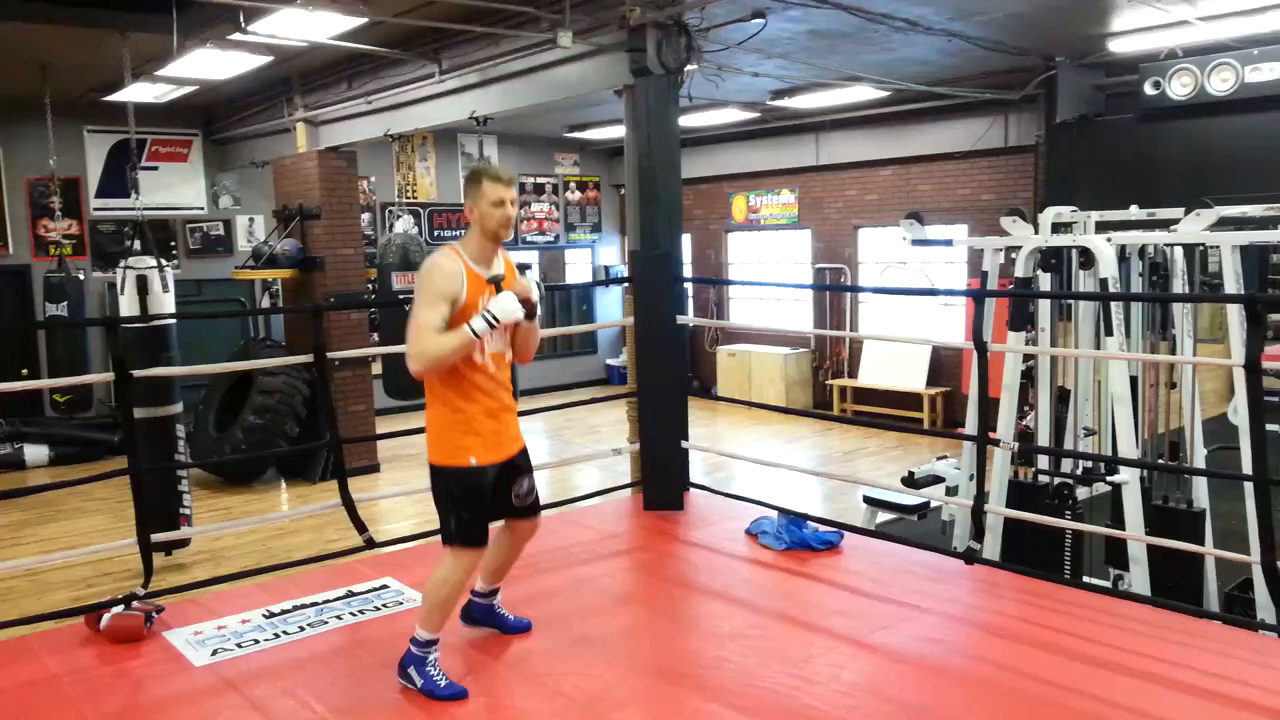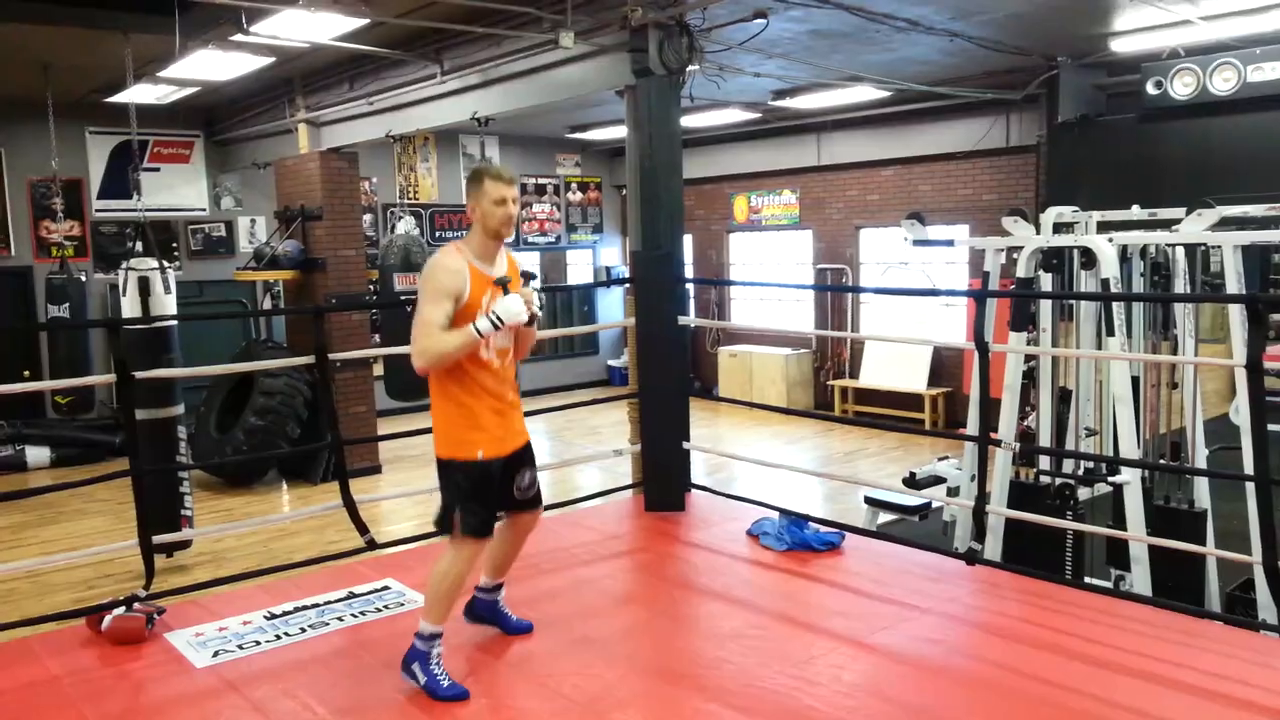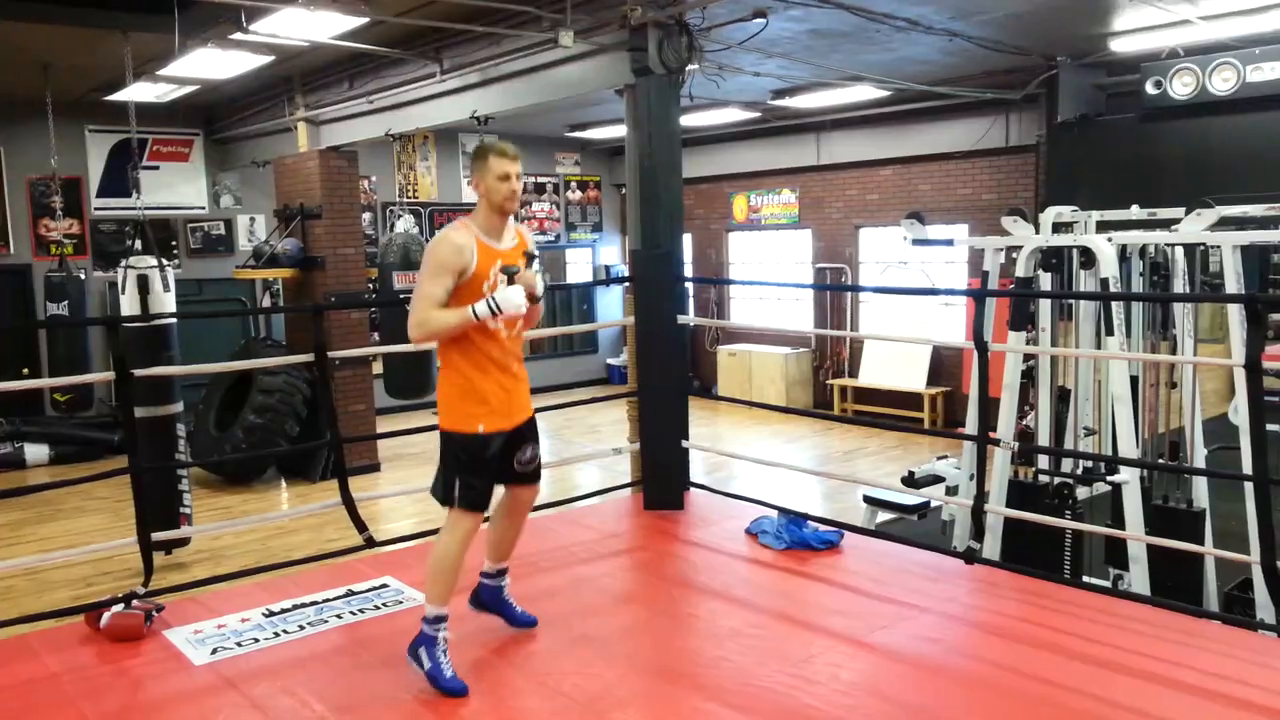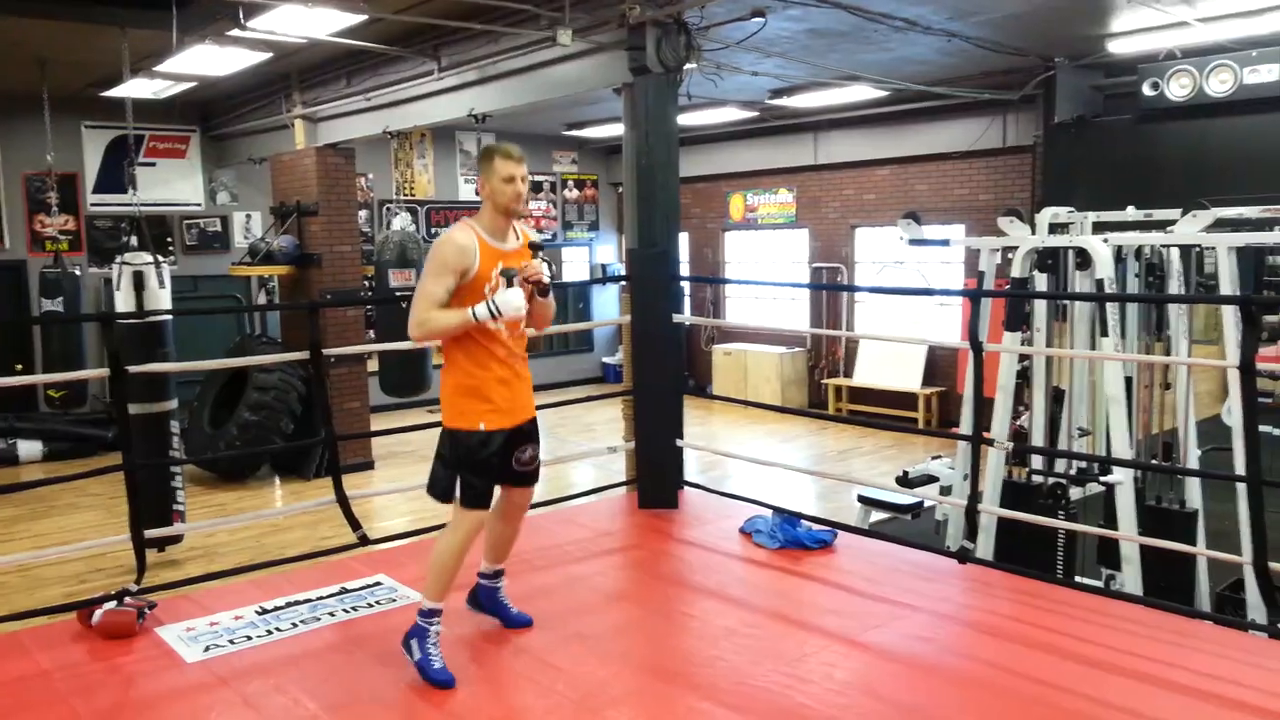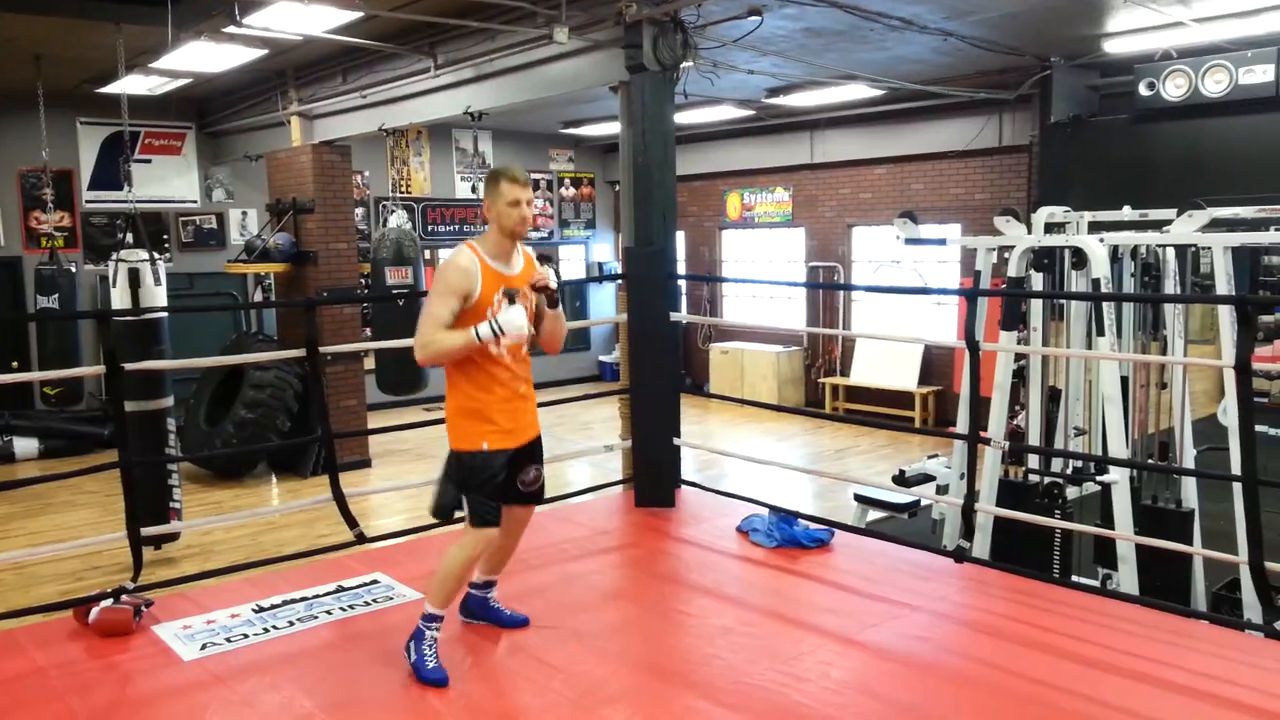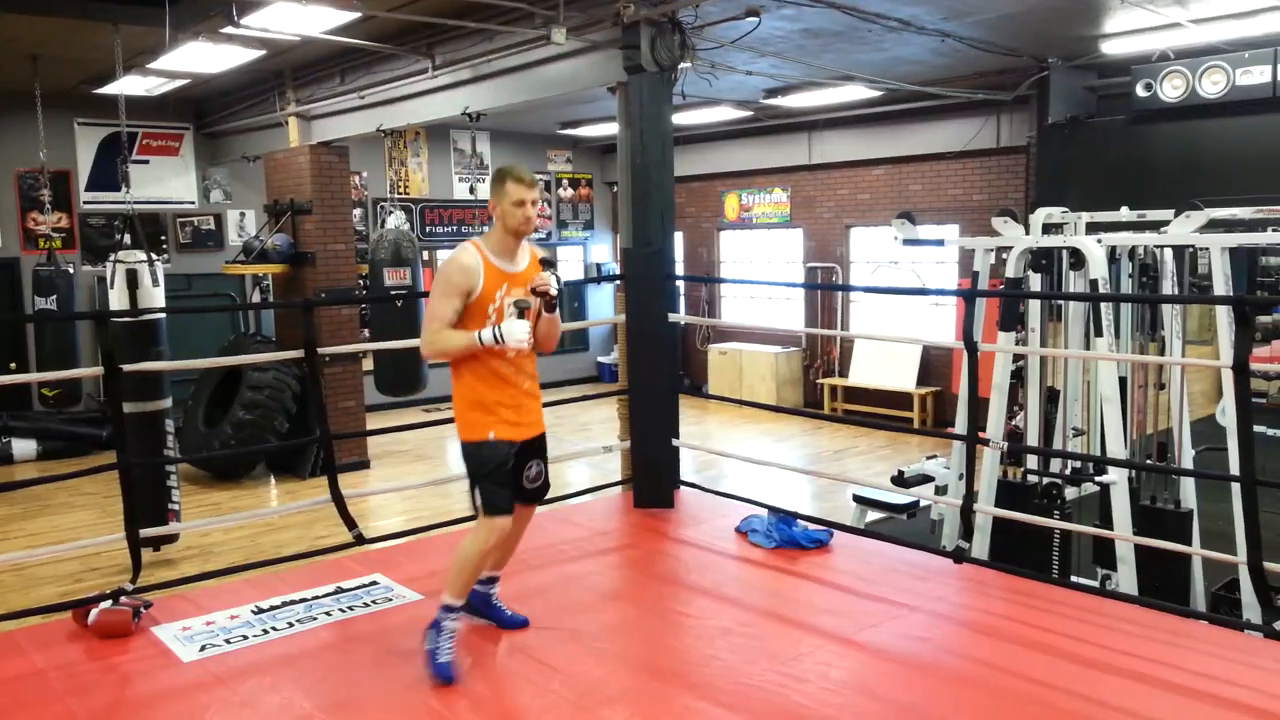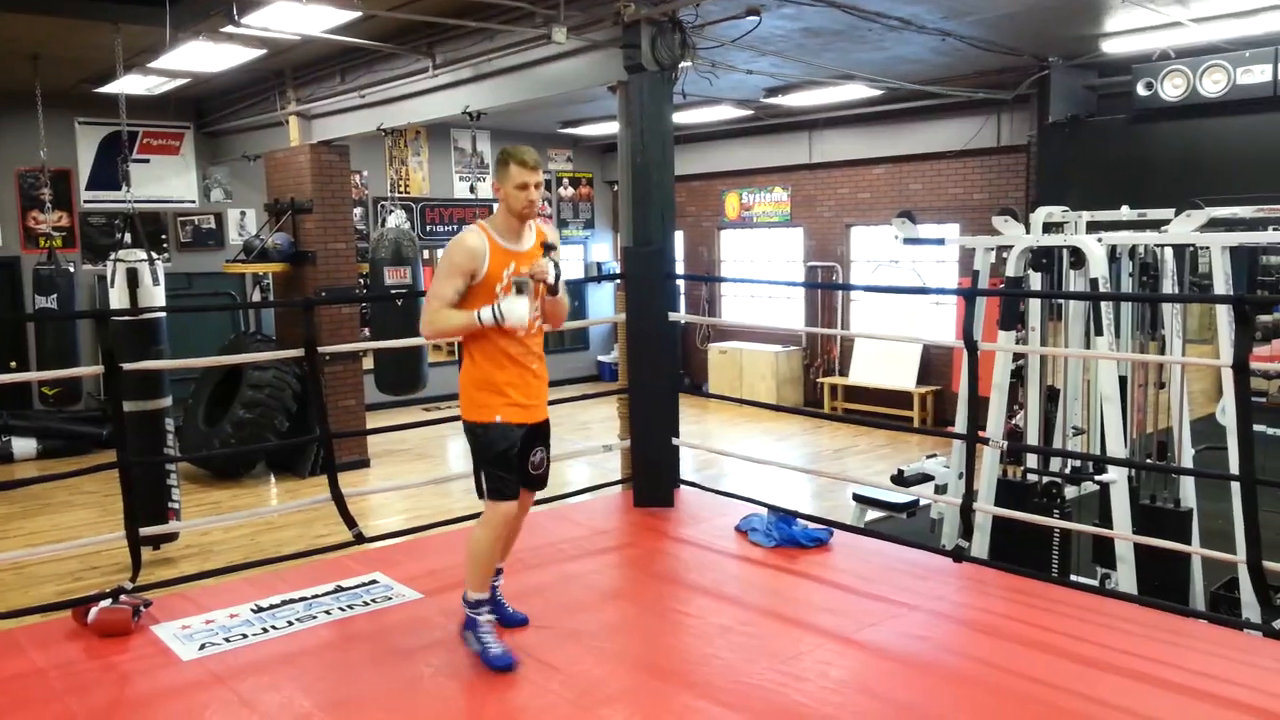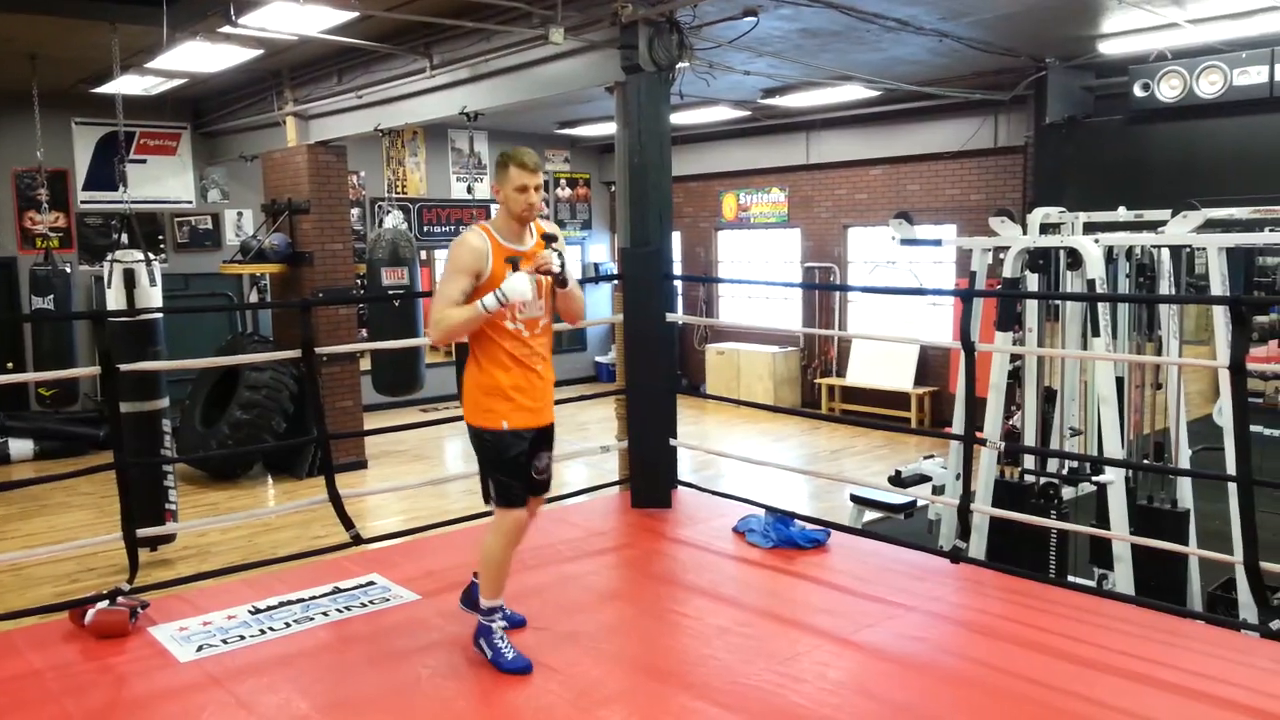
dt=0.1s
person 1, frame 1
left shoulder: (509, 267)
right shoulder: (443, 270)
right elbow: (418, 360)
left wrist: (529, 314)
right wrist: (484, 321)
left hip: (504, 429)
right hip: (460, 440)
left knee: (523, 521)
right knee: (465, 549)
left ankle: (483, 602)
right ankle: (419, 657)
person 1, frame 2
left shoulder: (510, 264)
right shoulder: (447, 268)
right elbow: (423, 357)
left wrist: (527, 316)
right wrist: (489, 321)
left hip: (508, 423)
right hip: (466, 432)
left knee: (524, 515)
right knee: (468, 542)
left ankle: (487, 599)
right ankle: (423, 652)
person 1, frame 3
left shoulder: (521, 238)
right shoulder: (453, 243)
right elbow: (418, 327)
left wrist: (532, 295)
right wrist: (488, 307)
left hip: (514, 398)
right hip: (471, 406)
left knee: (522, 494)
right knee: (466, 517)
left ankle: (493, 586)
right ankle: (430, 638)
person 1, frame 4
left shoulder: (526, 239)
right shoulder: (457, 244)
left elbow: (540, 323)
right elbow: (419, 326)
left wrist: (540, 289)
right wrist: (488, 309)
left hip: (517, 398)
right hip: (473, 404)
left knee: (518, 495)
right knee: (471, 516)
left ankle: (489, 587)
right ankle: (424, 630)
person 1, frame 5
left shoulder: (532, 262)
right shoulder: (461, 267)
left elbow: (553, 345)
right elbow: (425, 348)
left wrist: (549, 299)
right wrist: (491, 330)
left hip: (522, 418)
right hip: (476, 423)
left knee: (519, 513)
right knee: (483, 532)
left ankle: (481, 596)
right ankle: (424, 634)
person 1, frame 6
left shoulder: (537, 259)
right shoulder: (464, 264)
left elbow: (548, 344)
right elbow: (430, 343)
left wrist: (550, 302)
right wrist: (493, 336)
left hip: (527, 413)
right hip: (484, 418)
left knee: (522, 512)
right knee: (493, 524)
left ankle: (483, 593)
right ankle: (443, 623)
person 1, frame 7
left shoulder: (545, 239)
right shoulder: (470, 246)
left elbow: (558, 320)
right elbow: (431, 325)
left wrist: (553, 285)
right wrist: (494, 312)
left hip: (532, 396)
right hip: (490, 400)
left knee: (523, 498)
right knee: (503, 508)
left ankle: (488, 588)
right ankle: (476, 616)
person 1, frame 8
left shoulder: (547, 238)
right shoulder: (472, 247)
left elbow: (575, 315)
right elbow: (439, 329)
left wrist: (561, 274)
right wrist: (498, 297)
left hip: (537, 400)
right hip: (495, 405)
left knee: (528, 504)
right knee: (511, 515)
left ankle: (479, 585)
right ankle: (489, 624)
